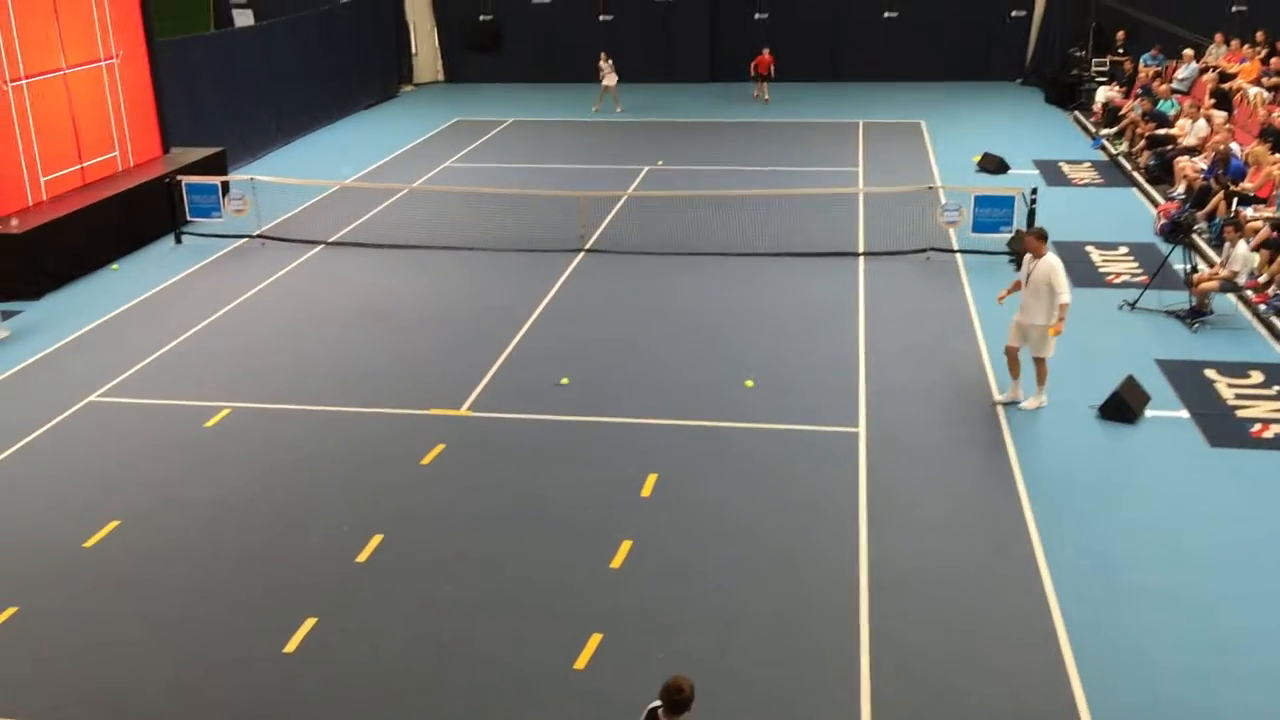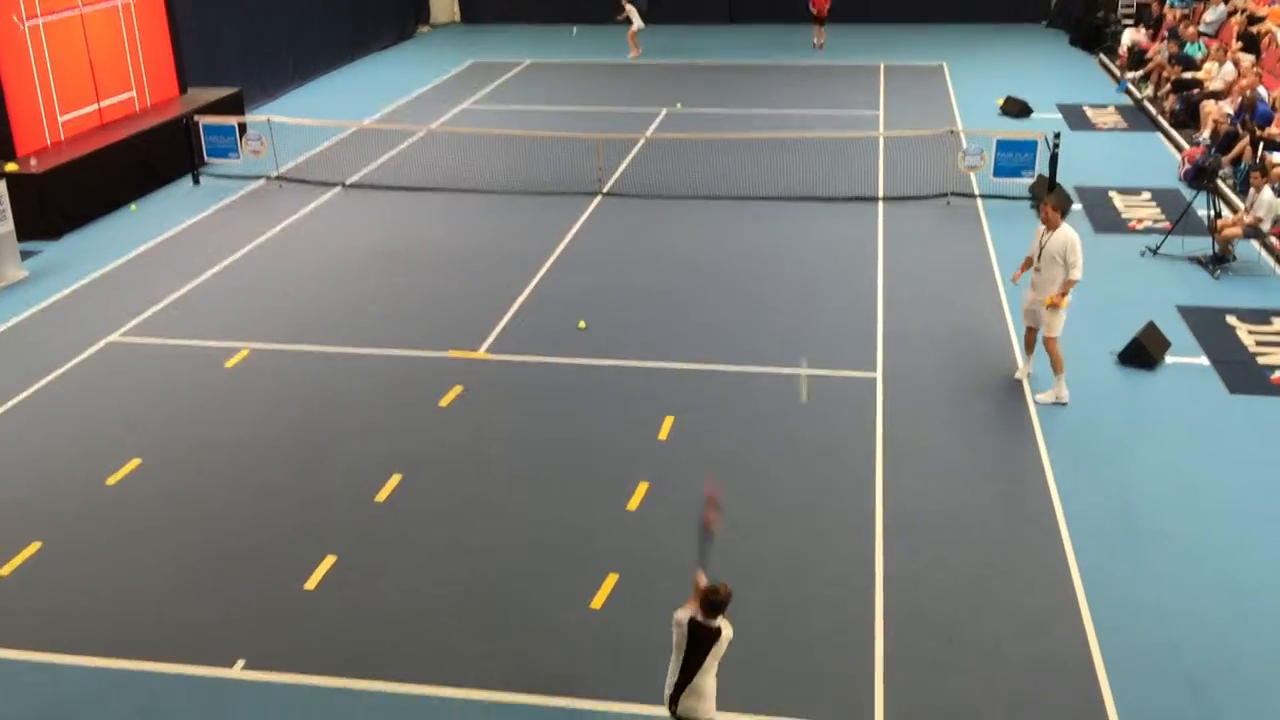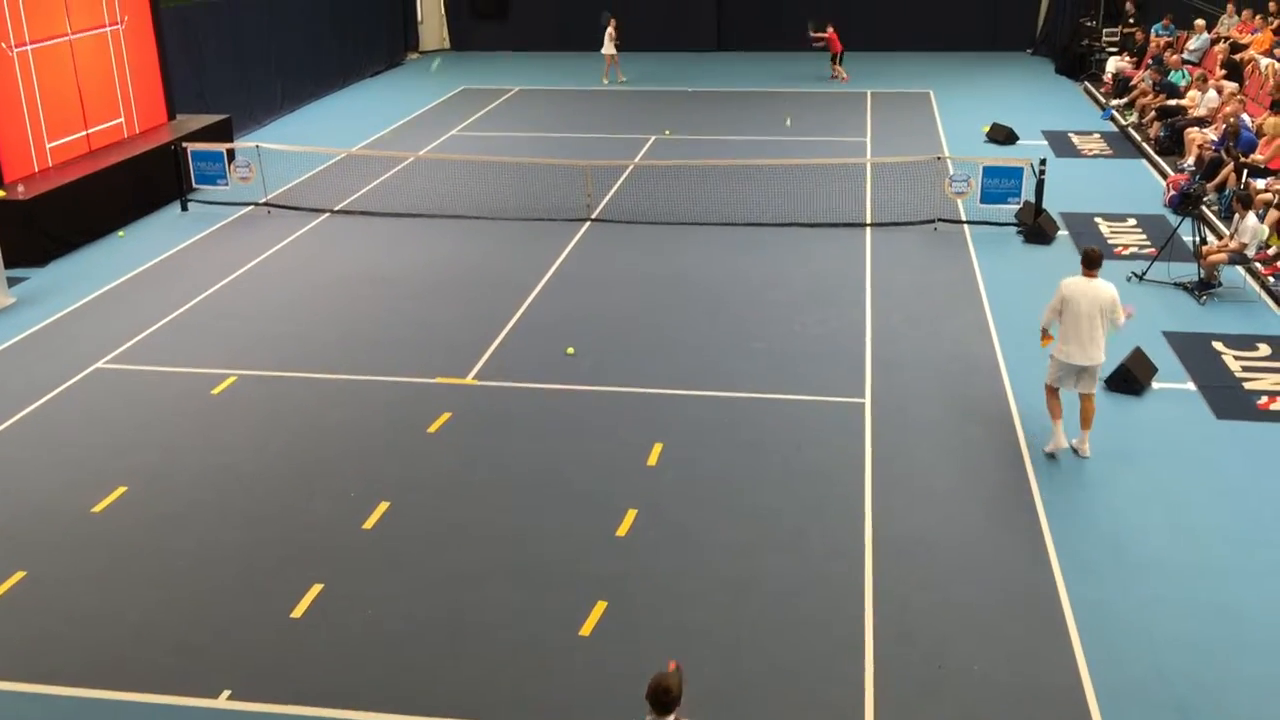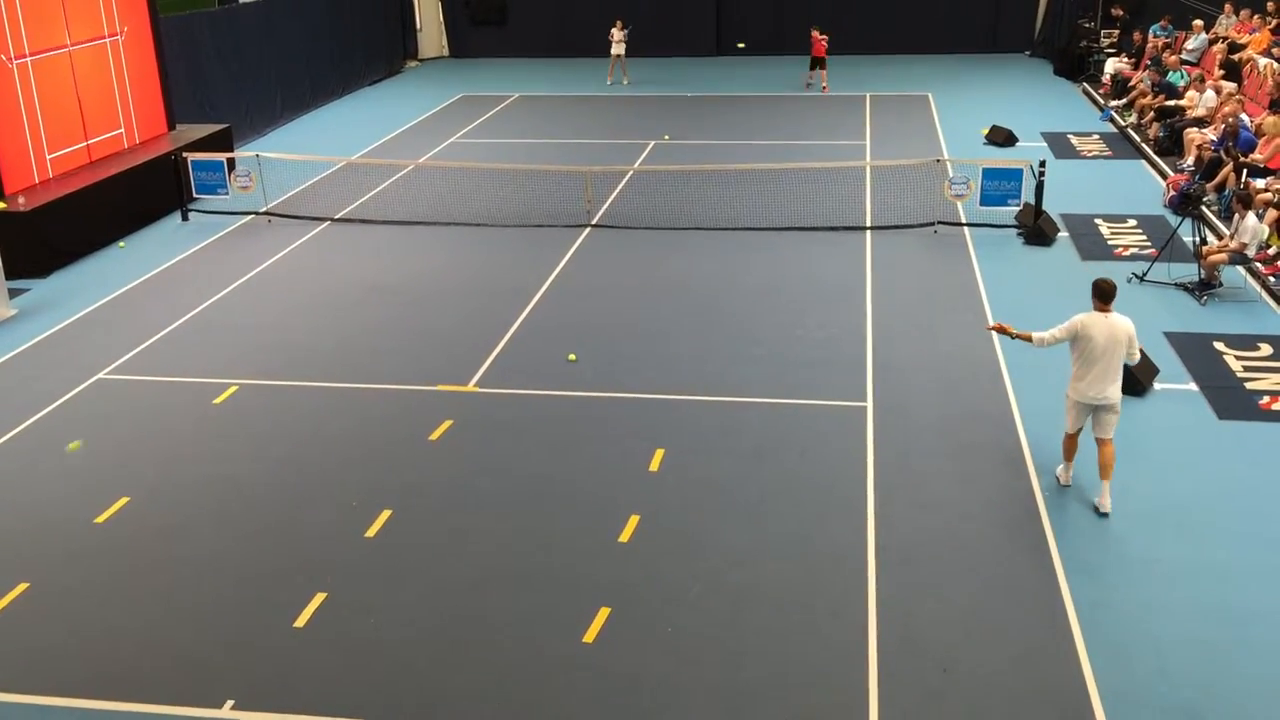
dt=1s
person 1, frame 1
left shoulder: (1053, 264)
right shoulder: (1028, 258)
left elbow: (1063, 295)
left wrist: (1060, 320)
right wrist: (1008, 291)
left hip: (1042, 322)
right hip: (1023, 317)
left knee: (1039, 359)
right knee: (1010, 351)
left ankle: (1040, 396)
right ankle: (1014, 392)
person 1, frame 2
left shoulder: (1069, 237)
right shoulder: (1041, 230)
left elbow: (1076, 270)
left wrist: (1062, 294)
right wrist: (1021, 270)
left hip: (1054, 298)
right hip: (1034, 293)
left knee: (1049, 342)
right knee: (1030, 330)
left ankle: (1060, 390)
right ankle: (1027, 364)
person 1, frame 3
left shoulder: (1067, 285)
right shoulder: (1110, 291)
left elbow: (1049, 316)
right elbow: (1117, 324)
left wrist: (1045, 332)
right wrist: (1125, 315)
left hip: (1066, 352)
right hip: (1093, 355)
left knee: (1051, 389)
right knee: (1087, 397)
left ankle: (1058, 438)
right ankle: (1083, 444)
person 1, frame 4
left shoulder: (1081, 322)
right shoulder: (1126, 325)
left elbow: (1046, 339)
right elbow: (1133, 358)
left wrist: (1012, 333)
right wrist: (1137, 351)
left hip: (1081, 391)
right hip: (1110, 395)
left knee: (1072, 432)
right knee: (1106, 442)
left ankle: (1066, 474)
right ankle: (1105, 498)
